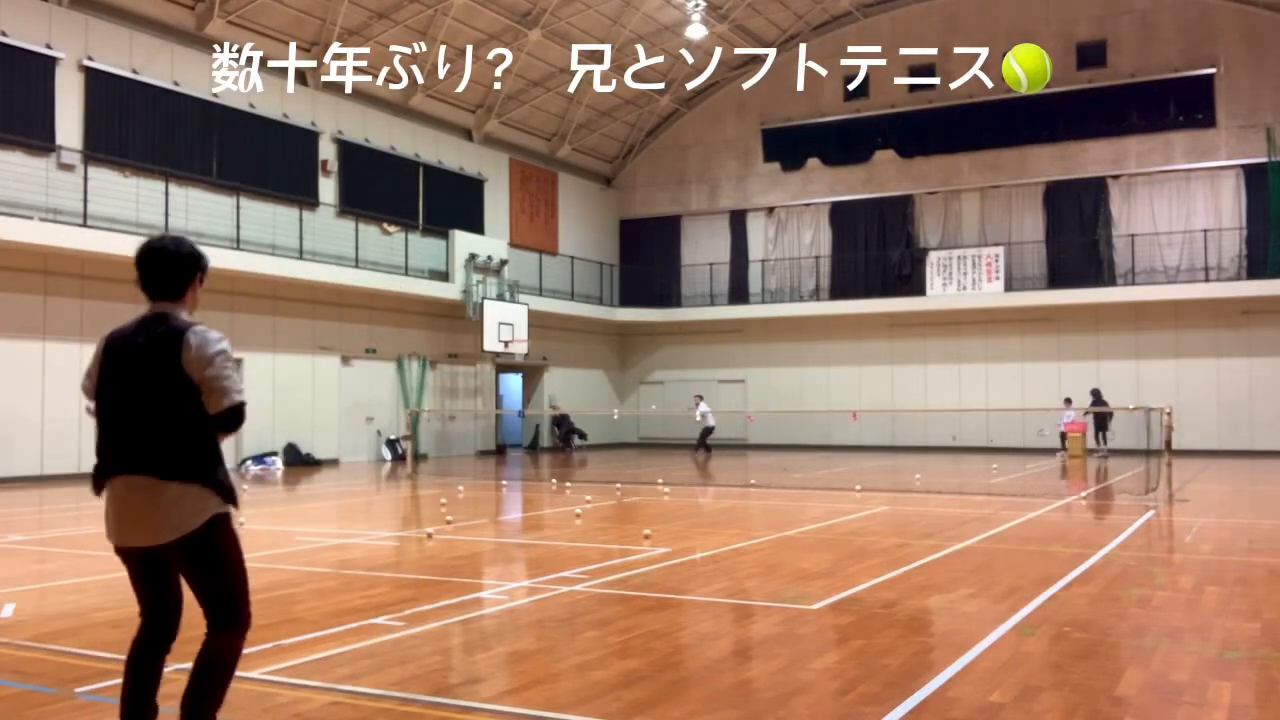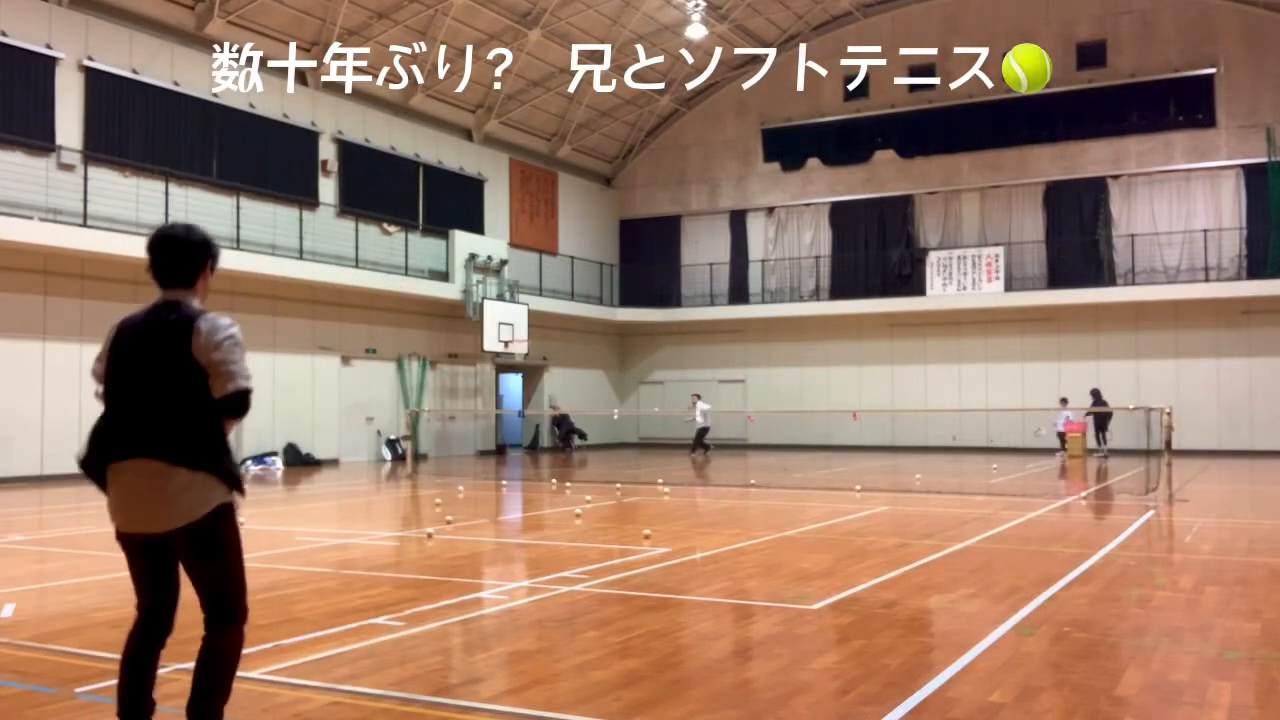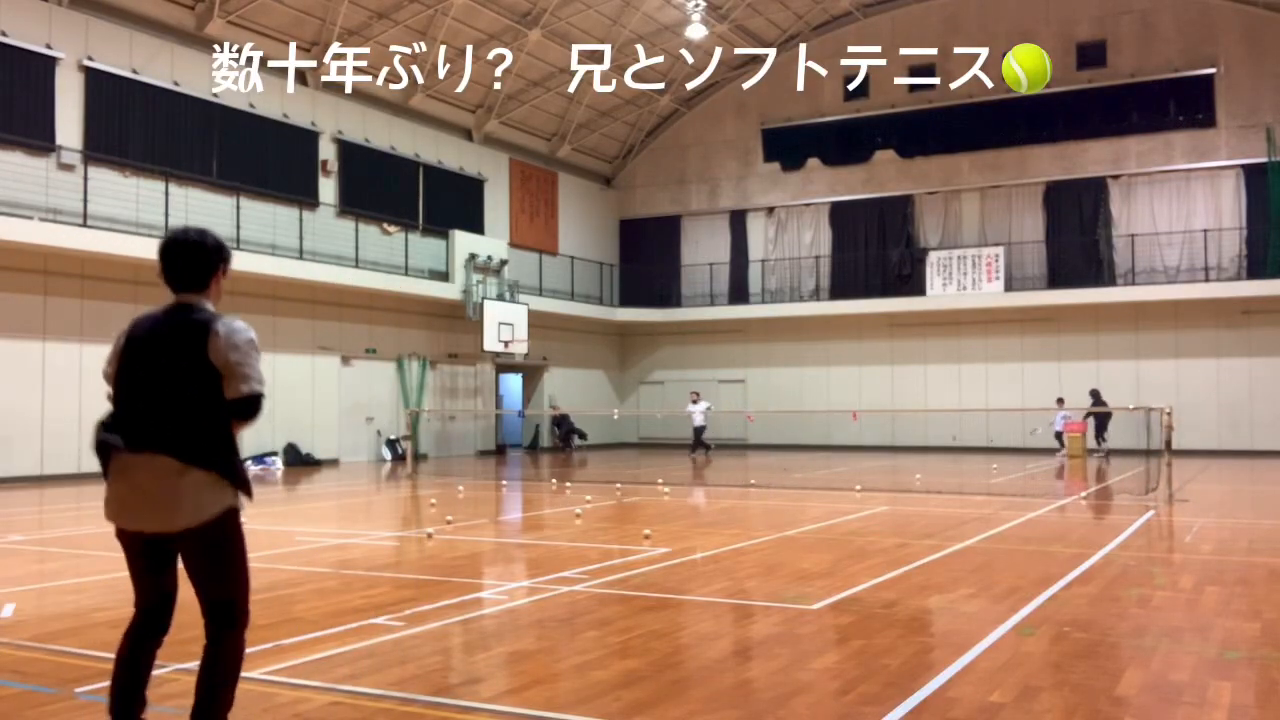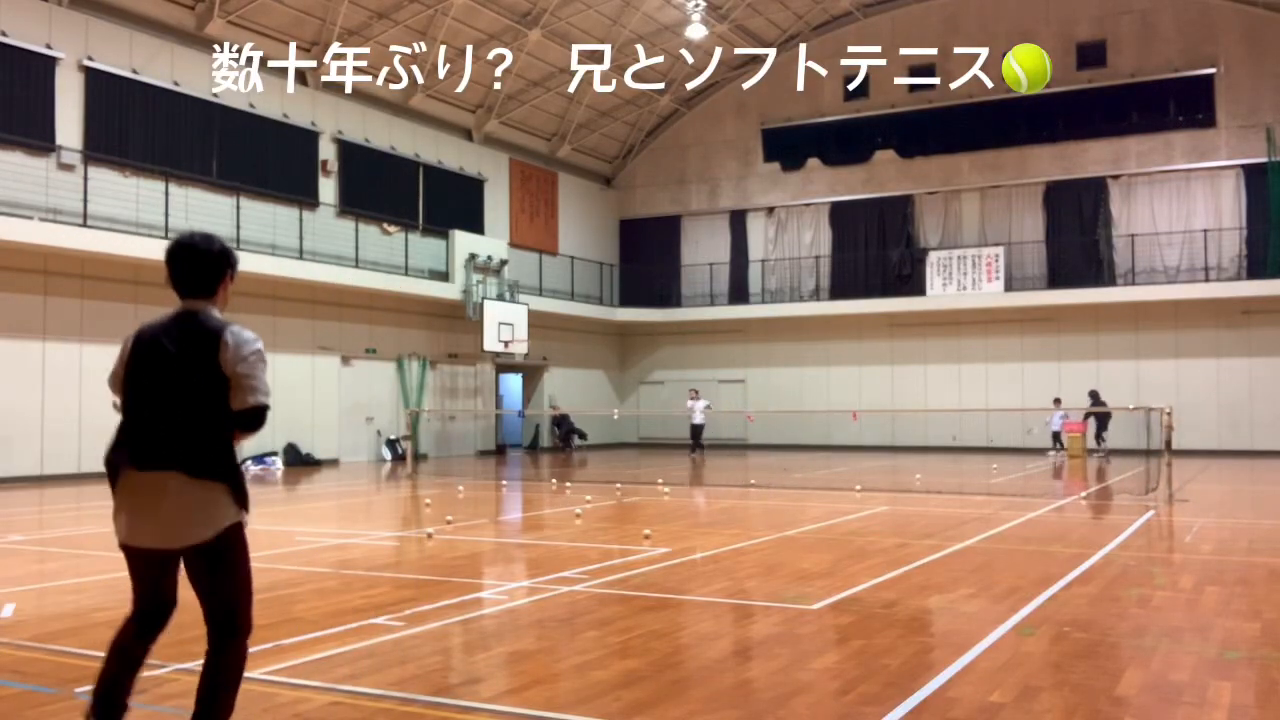
dt=0.1s
person 1, frame 1
left shoulder: (112, 344)
right shoulder: (200, 342)
left elbow: (97, 407)
right elbow: (228, 417)
right wrist: (199, 445)
left hip: (127, 507)
right hip: (188, 504)
left knee: (158, 622)
right knee: (229, 621)
person 1, frame 2
left shoulder: (123, 332)
right shoulder: (211, 329)
left elbow: (109, 397)
right elbow: (234, 404)
right wrist: (205, 433)
left hip: (129, 493)
right hip: (194, 492)
left knee: (153, 614)
right knee: (226, 619)
person 1, frame 3
left shoulder: (135, 332)
right shoulder: (228, 333)
left elbow: (117, 395)
right elbow: (245, 406)
right wrist: (213, 434)
left hip: (132, 492)
right hip: (199, 492)
left knee: (150, 615)
right knee: (226, 624)
person 1, frame 4
left shoulder: (141, 339)
right shoulder: (236, 341)
left elbow: (123, 401)
right elbow: (251, 416)
right wrist: (216, 444)
left hip: (138, 503)
right hip: (204, 505)
left knee: (148, 613)
right knee: (230, 631)
